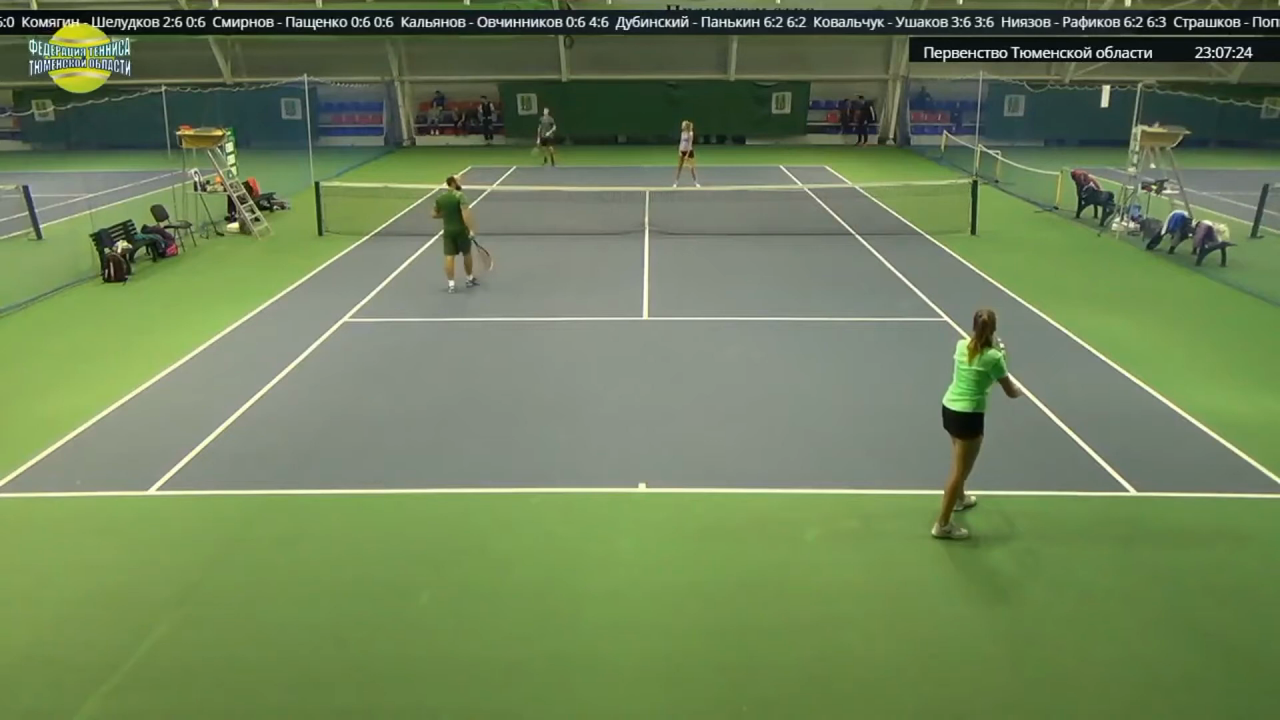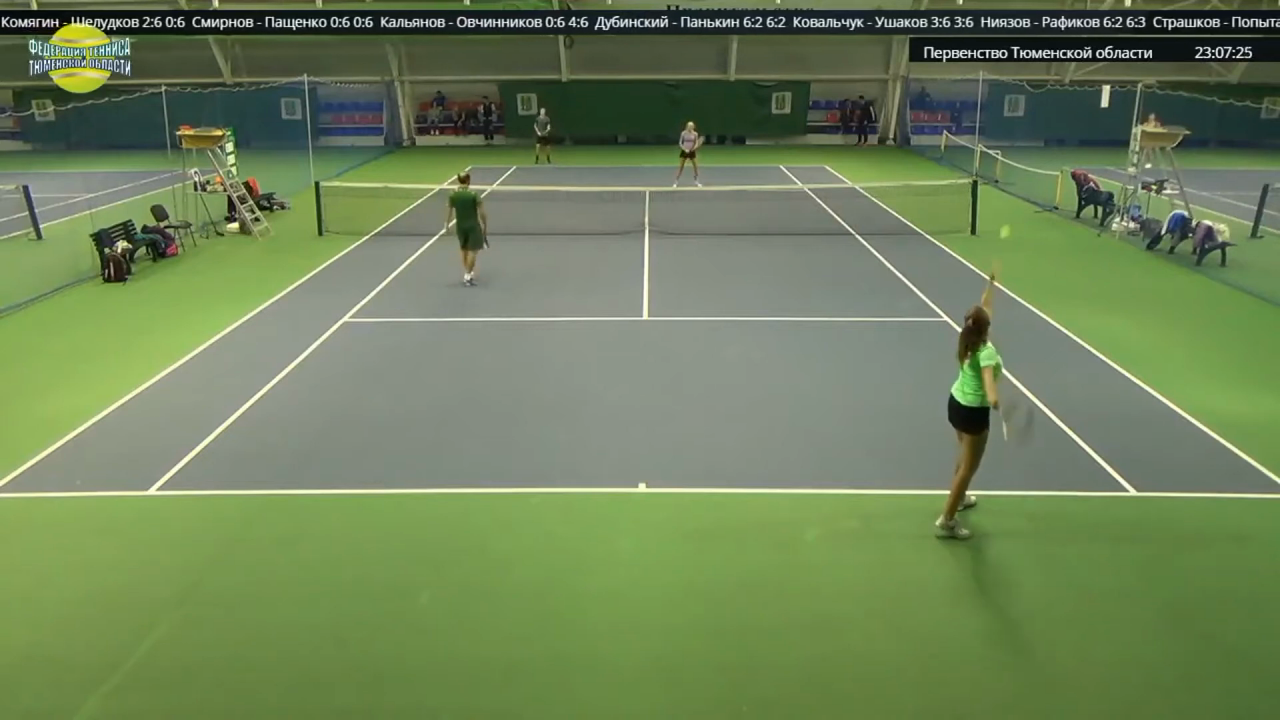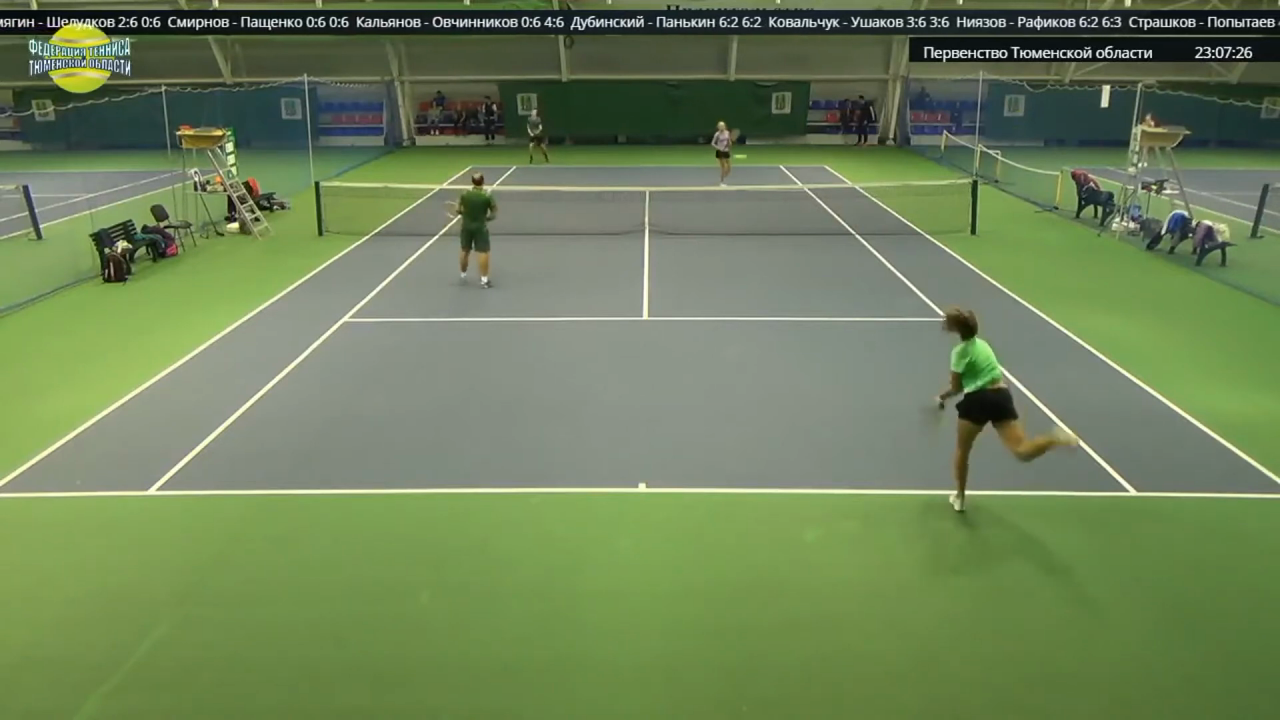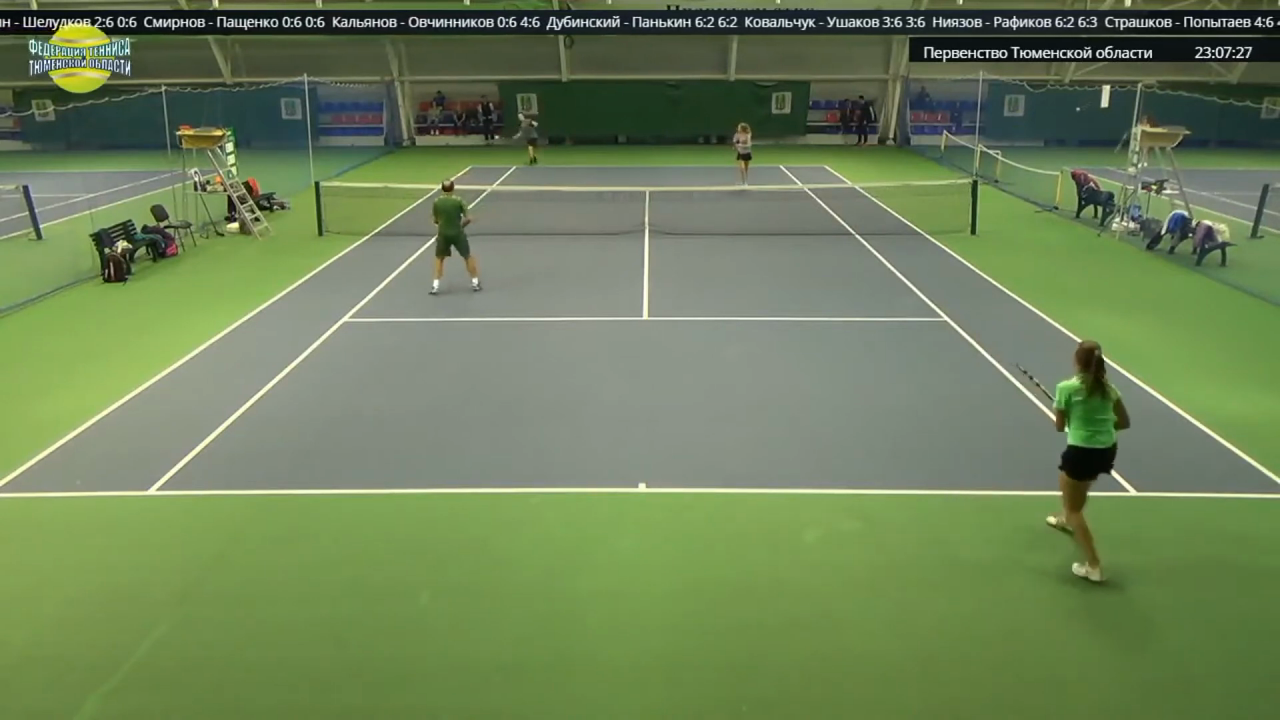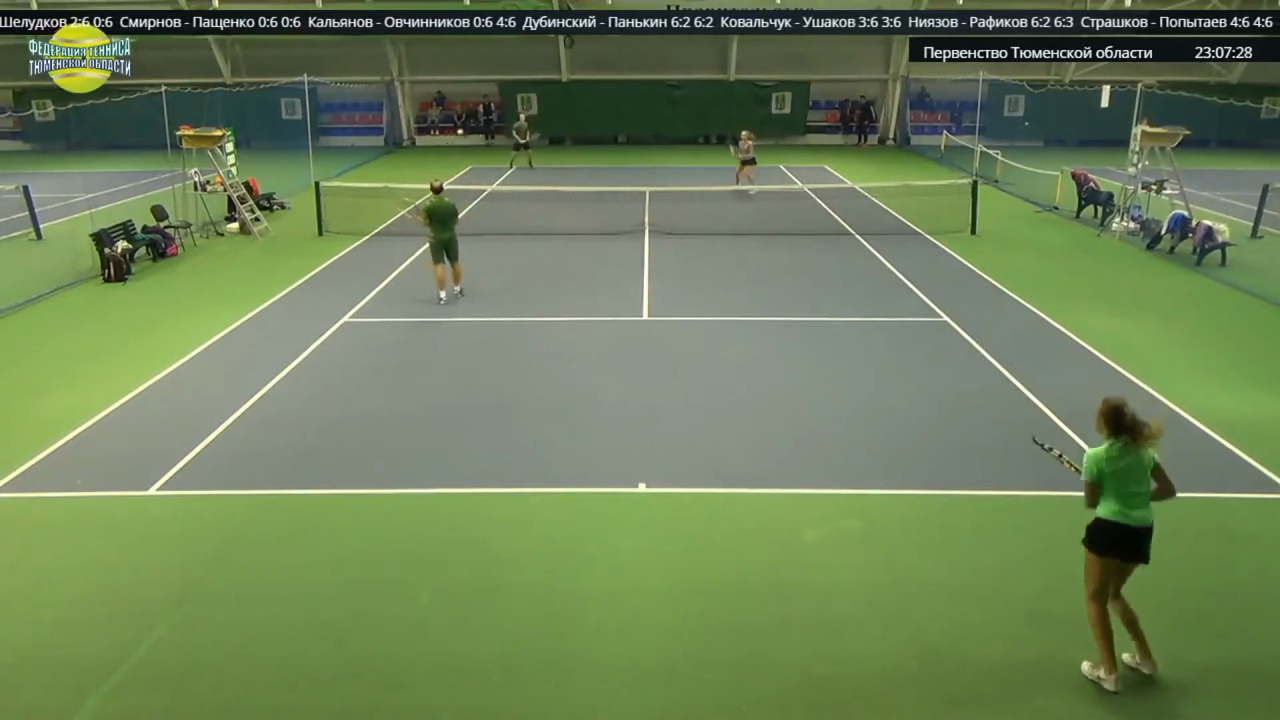
dt=1s
person 1, frame 1
left shoulder: (961, 345)
right shoulder: (993, 357)
right elbow: (1011, 392)
right wrist: (1019, 391)
left hip: (949, 408)
right hip: (968, 416)
left knee: (959, 460)
right knee: (960, 470)
left ankle: (959, 498)
right ankle: (943, 524)
person 1, frame 2
left shoulder: (968, 337)
right shoulder: (987, 351)
left elbow: (982, 308)
right elbow: (989, 379)
left wrist: (990, 285)
right wrist: (992, 397)
left hip: (957, 403)
right hip: (974, 411)
left knee: (966, 457)
right knee: (969, 465)
left ankle: (960, 498)
right ankle: (946, 519)
person 1, frame 3
left shoulder: (960, 352)
right shoulder: (981, 344)
left elbow: (955, 387)
left wrist: (944, 396)
right wrist: (949, 394)
left hip: (977, 400)
right hip: (1002, 396)
left knee: (962, 449)
right knee: (1022, 451)
left ankle: (959, 497)
right ankle: (1055, 438)
person 1, frame 4
left shoulder: (1066, 388)
right shoulder: (1109, 387)
left elbow: (1060, 426)
right elbow: (1125, 423)
left hip: (1081, 453)
right hip: (1107, 451)
left knee: (1074, 508)
right knee: (1076, 493)
left ankle: (1093, 567)
right ankle: (1067, 520)
person 1, frame 5
left shoulder: (1096, 457)
right shoulder: (1145, 450)
left elbow: (1091, 503)
right elbow: (1168, 491)
left hip: (1110, 529)
right hip: (1142, 533)
left knee: (1096, 598)
right knee: (1112, 592)
left ankle: (1106, 670)
right ankle: (1145, 657)
